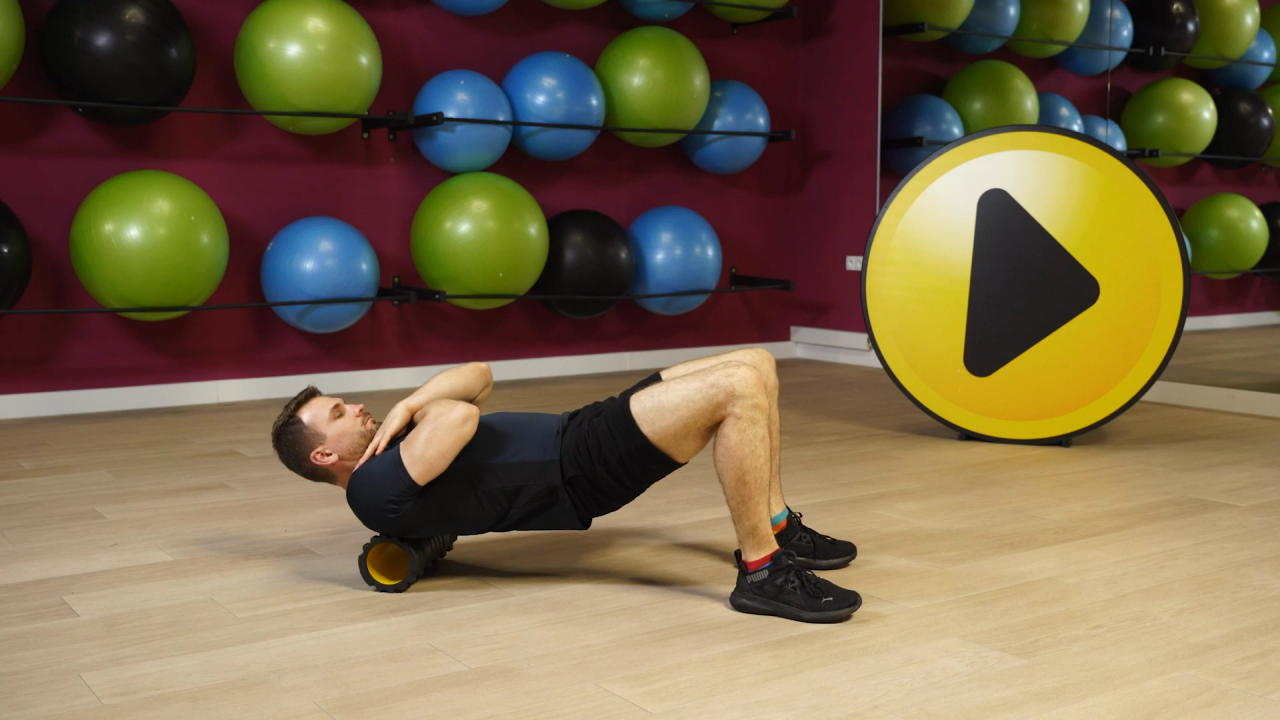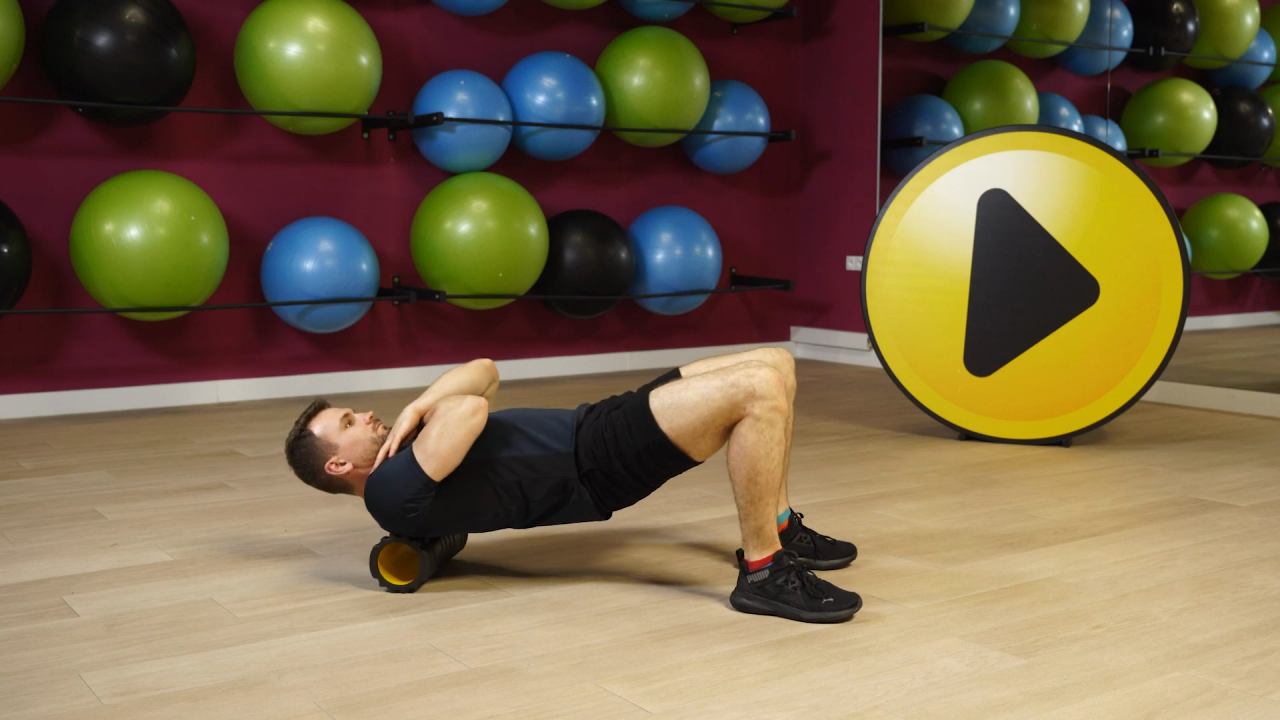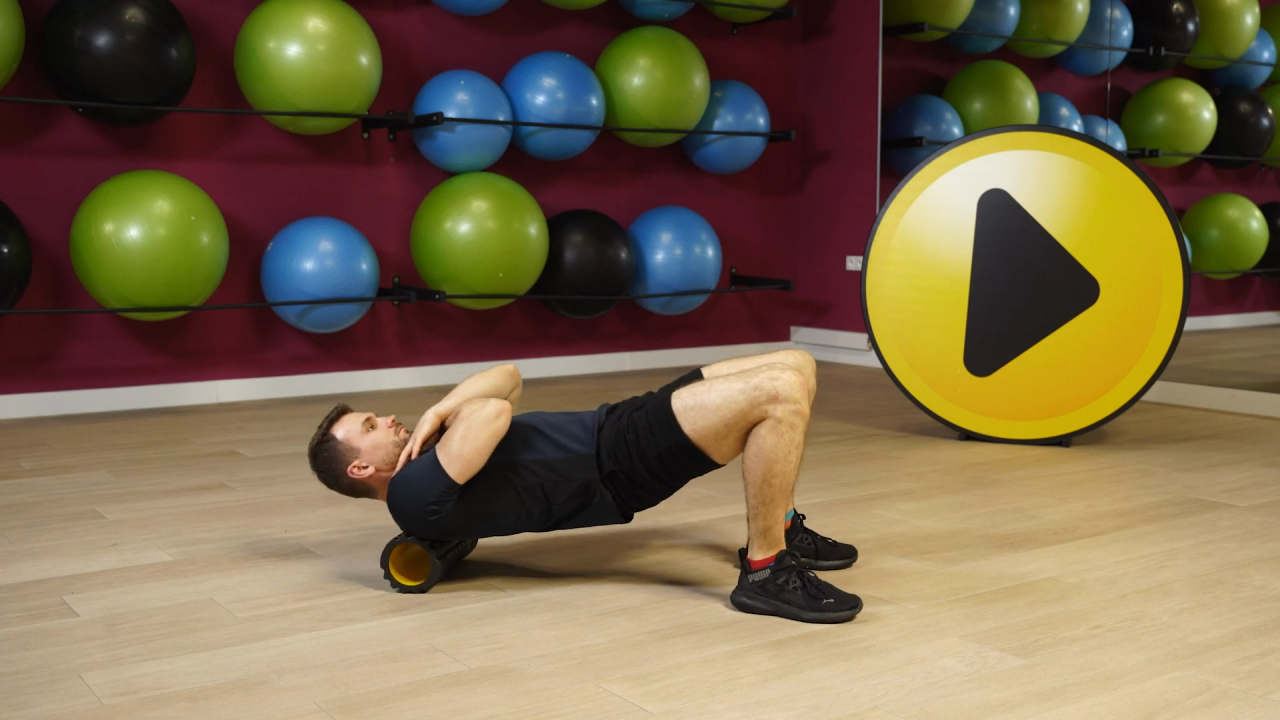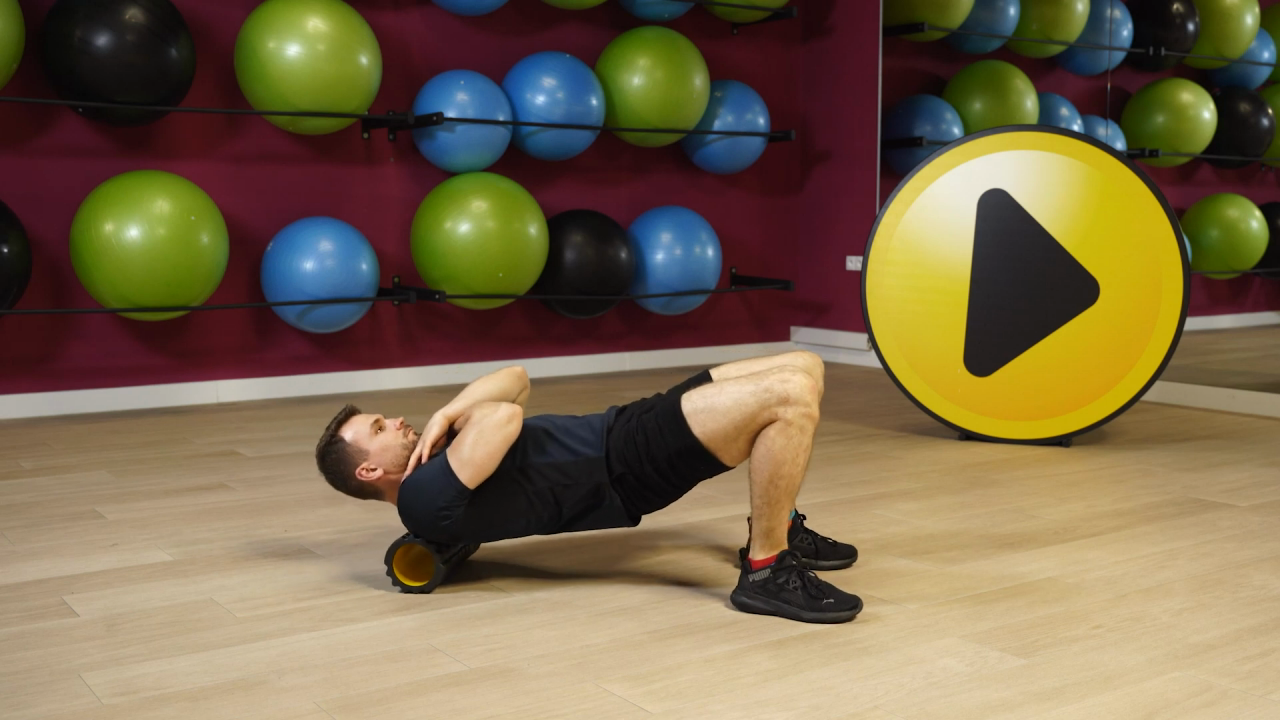
dt=0.4s
person 1, frame 1
left shoulder: (397, 448)
right shoulder: (375, 490)
left elbow: (479, 375)
right elbow: (461, 417)
left wrist: (408, 406)
right wrist: (420, 409)
left hip: (579, 434)
right hip: (579, 471)
left knee: (756, 364)
right knee: (739, 389)
left ankle: (777, 527)
right ankle: (762, 571)
person 1, frame 2
left shoulder: (408, 454)
right shoulder: (394, 492)
left elbow: (483, 372)
right elbow: (470, 408)
left wrist: (418, 407)
right wrist: (427, 409)
left hip: (596, 428)
right hip: (596, 465)
left knee: (774, 363)
right knee: (760, 390)
left ankle: (780, 529)
right ankle: (764, 572)
person 1, frame 3
left shoulder: (431, 453)
right shoulder: (416, 494)
left elbow: (507, 376)
right elbow: (494, 412)
left wrist: (438, 412)
right wrist: (447, 414)
left hip: (617, 428)
right hip: (616, 466)
left knee: (794, 366)
right knee: (780, 393)
left ankle: (781, 530)
right ankle: (766, 571)
person 1, frame 4
left shoulder: (441, 454)
right shoulder: (428, 498)
left elbow: (516, 379)
right elbow: (505, 417)
left wrist: (447, 413)
right wrist: (457, 417)
left hip: (625, 429)
right hip: (626, 468)
left knee: (803, 367)
right knee: (791, 397)
left ankle: (782, 531)
right ankle: (767, 571)
